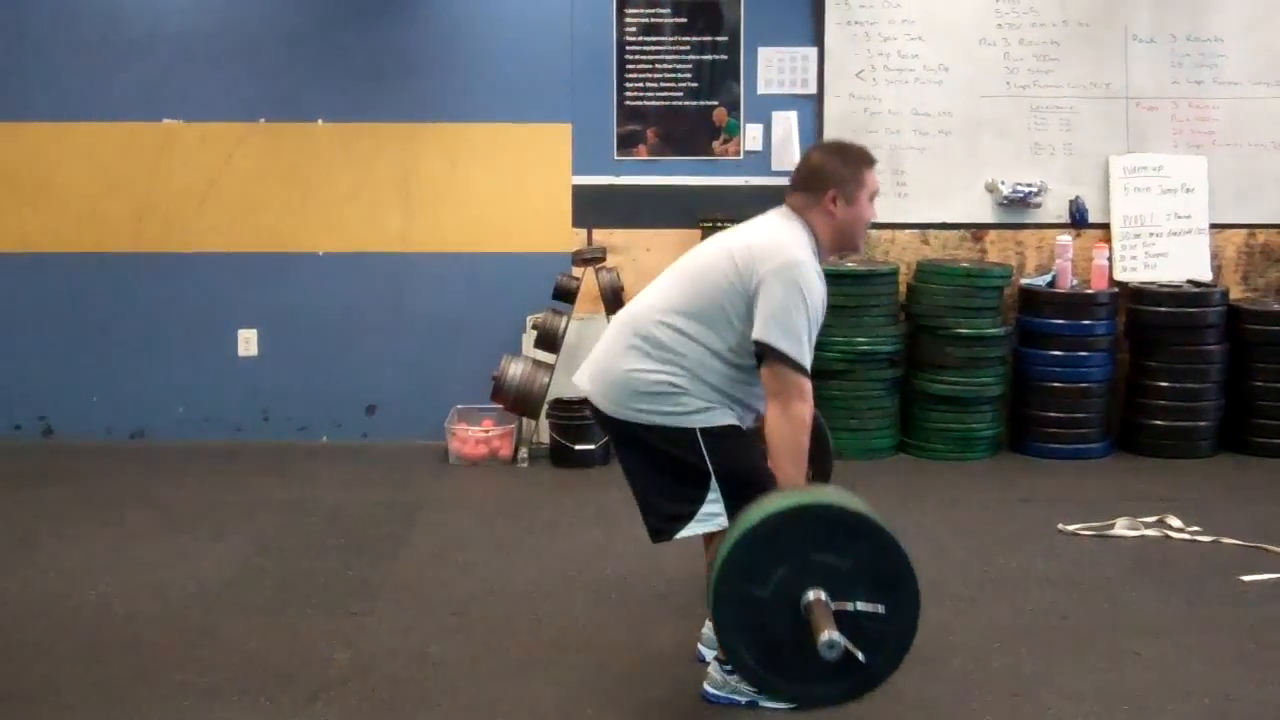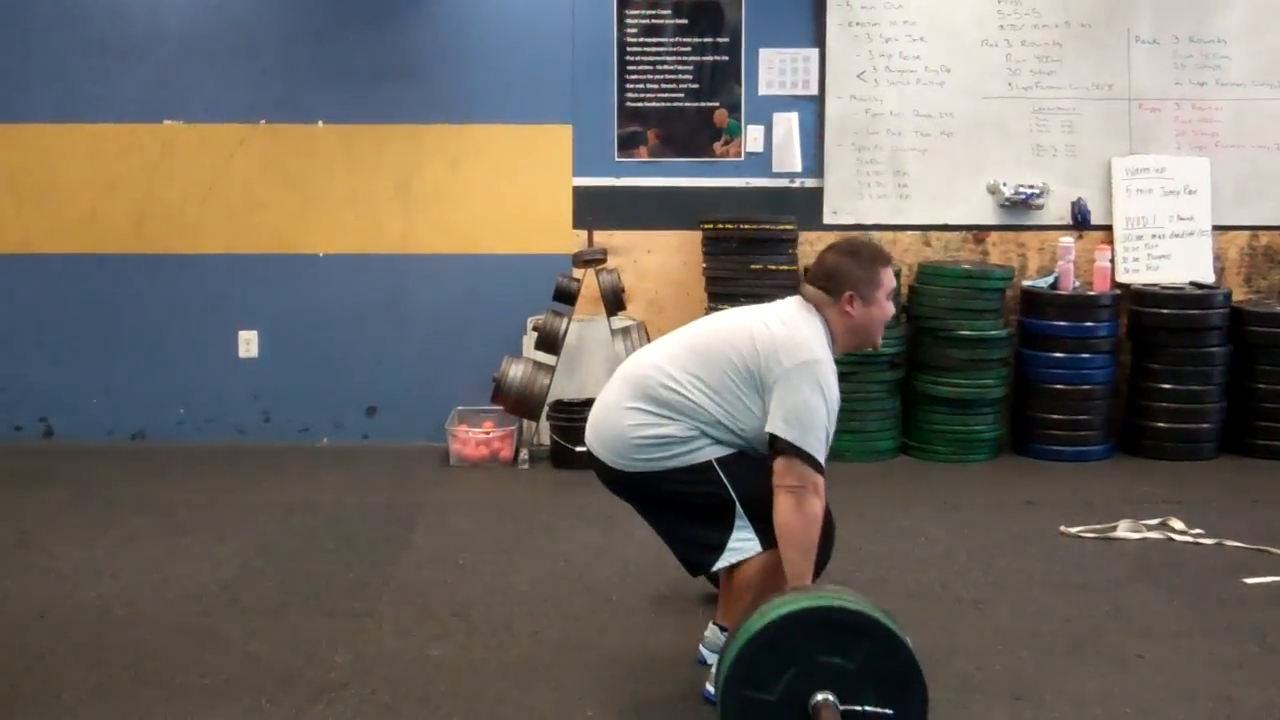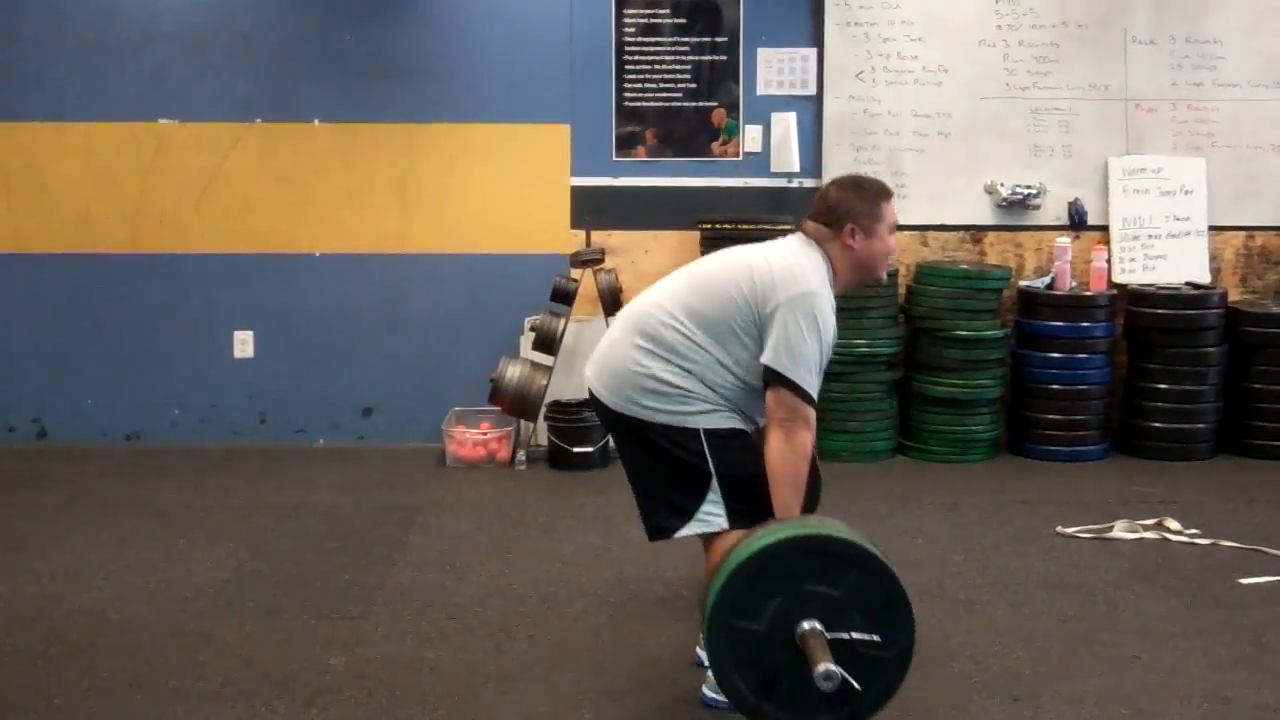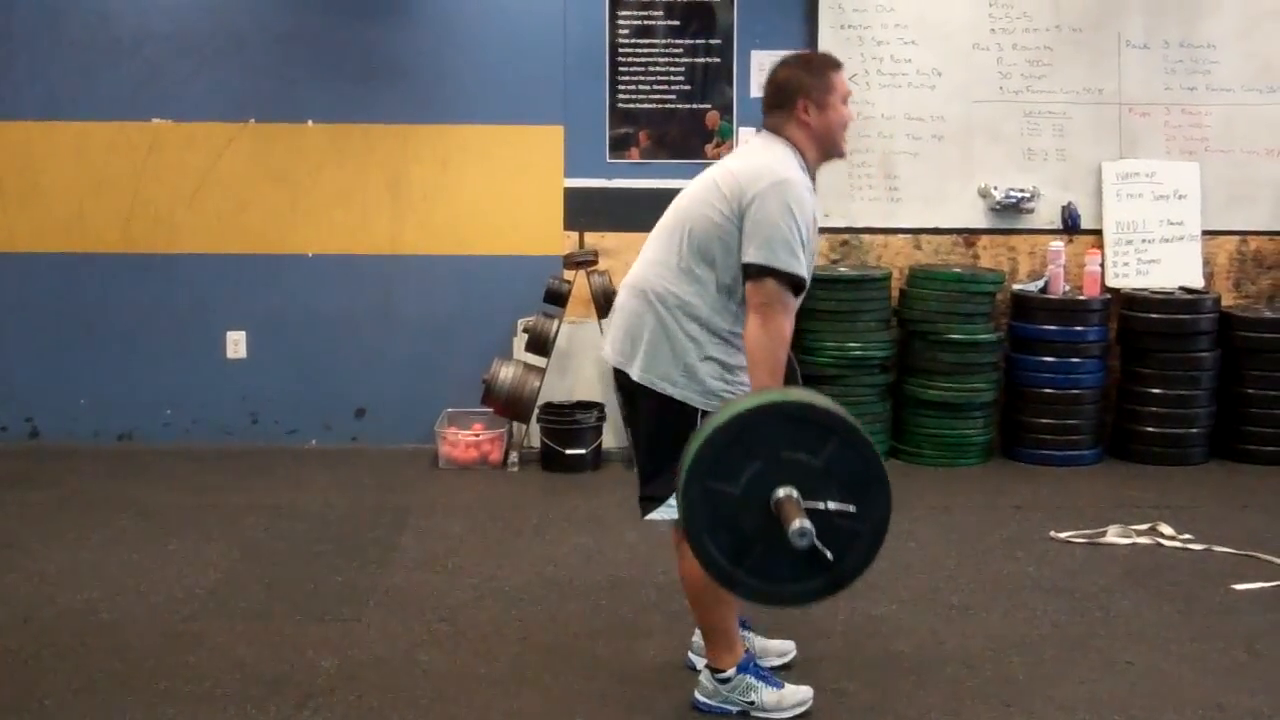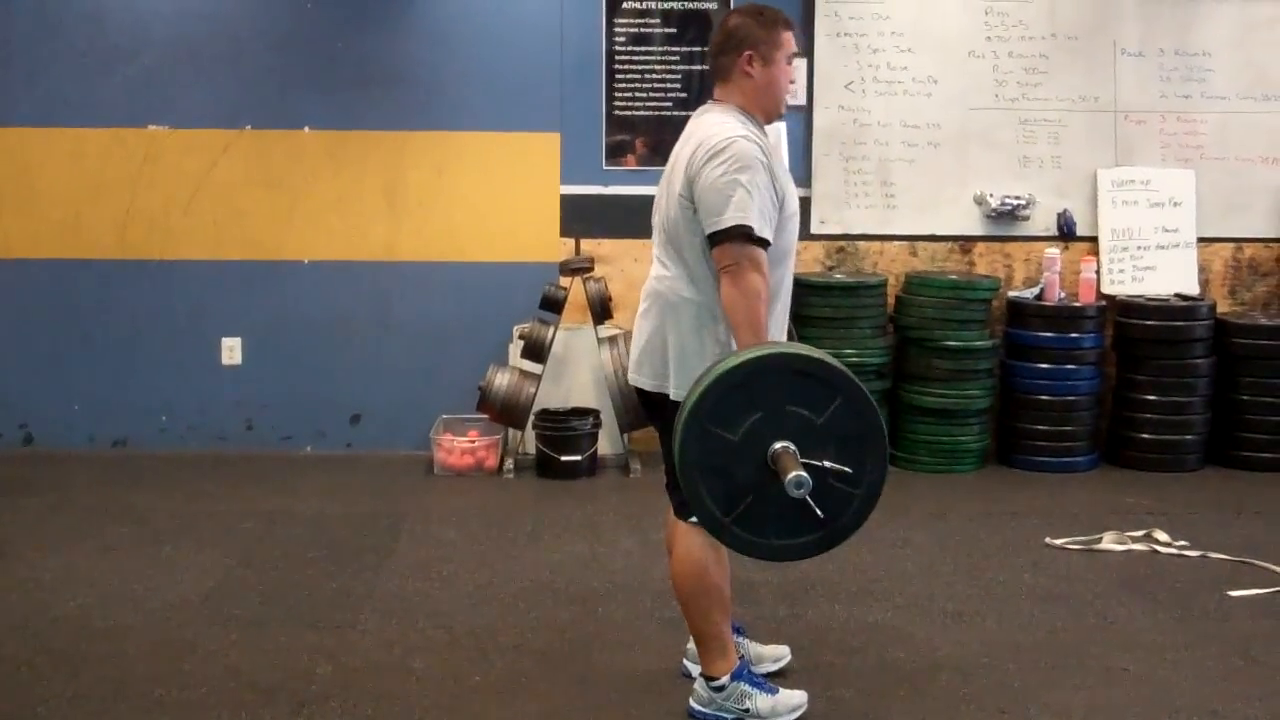
dt=0.3s
person 1, frame 1
left shoulder: (777, 237)
right shoulder: (792, 264)
left elbow: (775, 385)
right elbow: (788, 396)
left hip: (644, 376)
right hip: (653, 390)
left knee: (742, 508)
right knee: (748, 515)
right ankle: (733, 670)
person 1, frame 2
left shoulder: (791, 324)
right shoulder: (807, 358)
right elbow: (799, 492)
left hip: (634, 425)
right hip: (646, 442)
left knee: (773, 510)
right knee: (775, 529)
left ankle: (728, 633)
person 1, frame 3
left shoulder: (793, 265)
right shoulder: (806, 294)
right elbow: (791, 425)
left hip: (640, 374)
right hip: (652, 389)
left knee: (745, 504)
right knee: (750, 515)
person 1, frame 4
left shoulder: (763, 163)
right shoulder: (784, 184)
right elbow: (768, 310)
left hip: (671, 341)
right hip: (677, 354)
left ankle: (721, 634)
person 1, frame 5
left shoulder: (715, 131)
right shoulder: (734, 145)
right elbow: (739, 270)
left hip: (689, 353)
right hip: (702, 361)
right knee: (703, 514)
left ankle: (716, 639)
